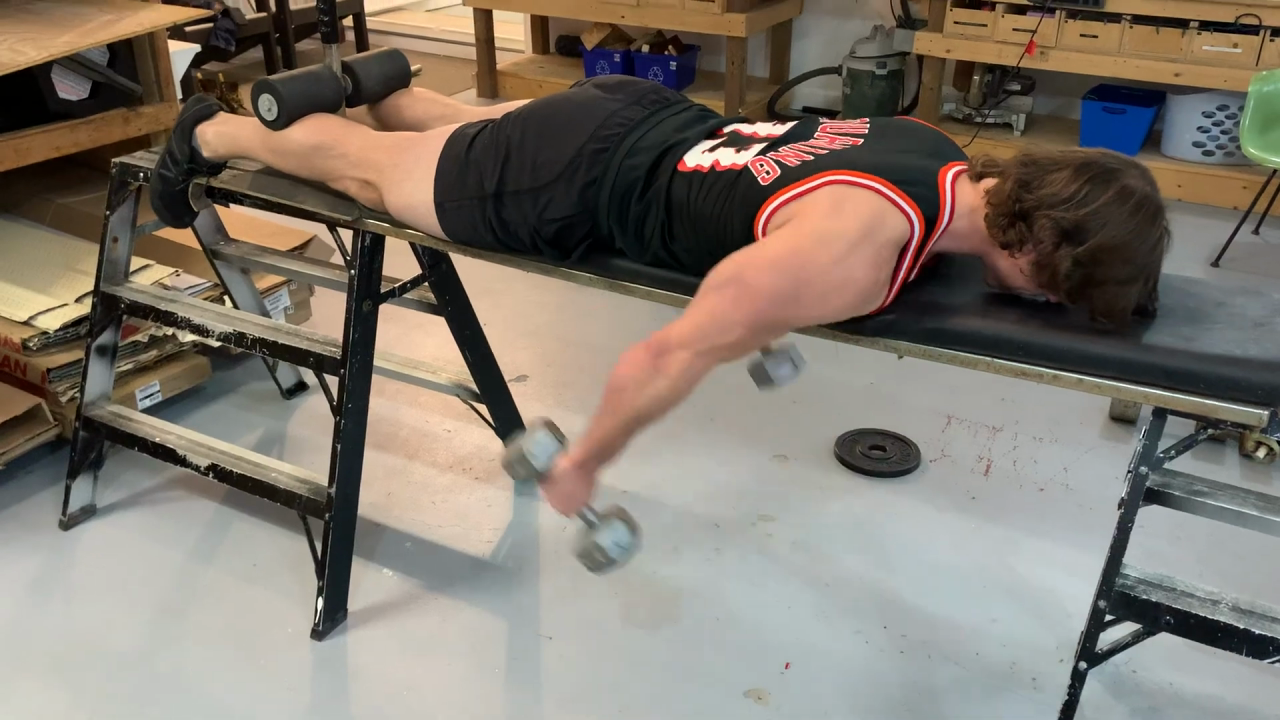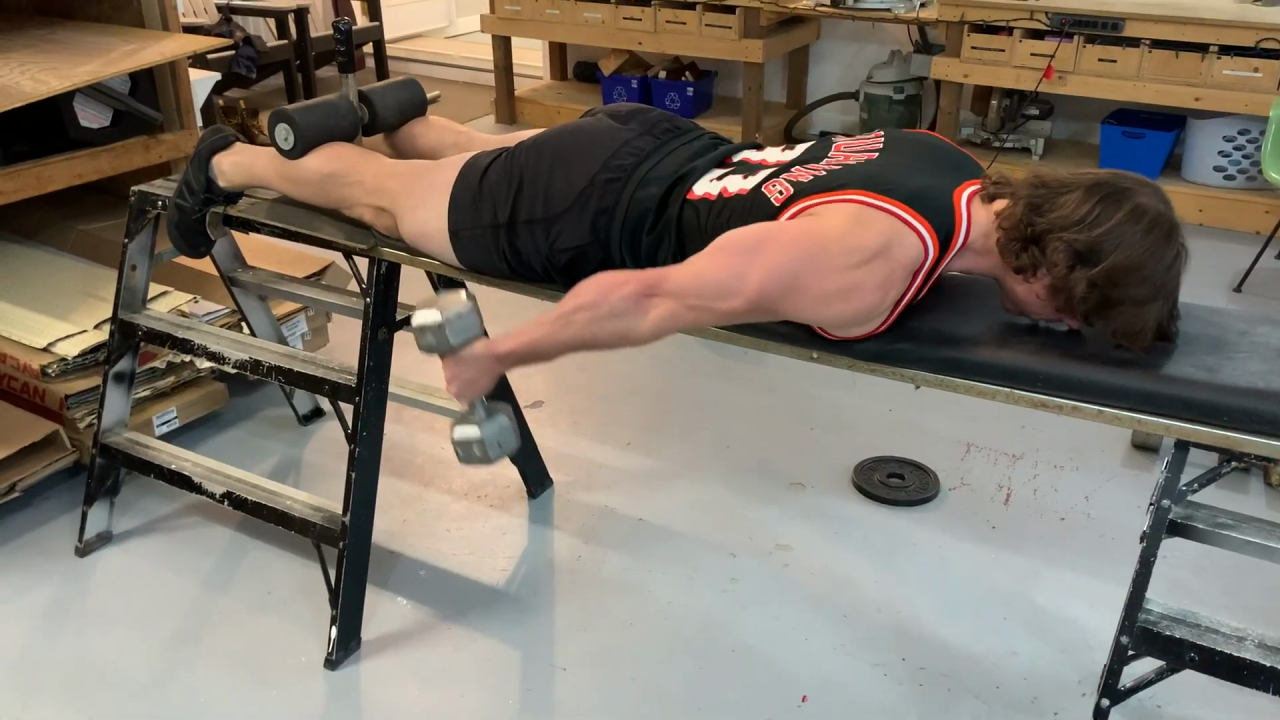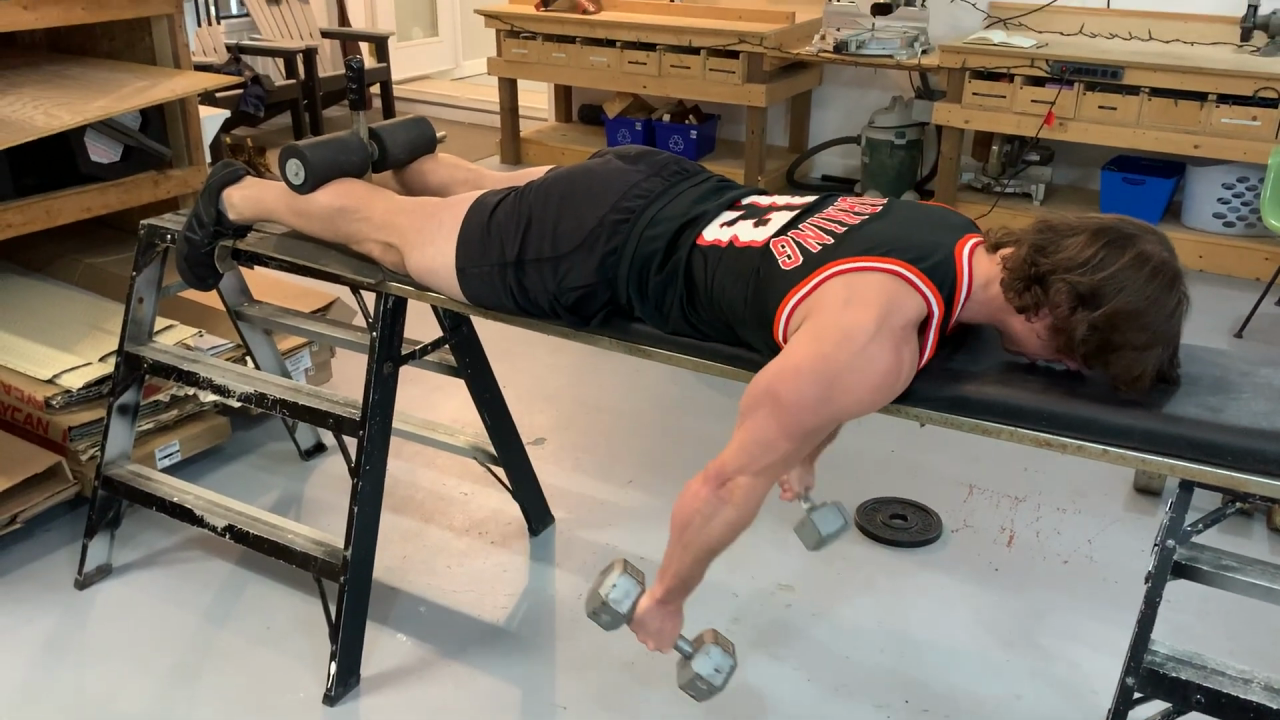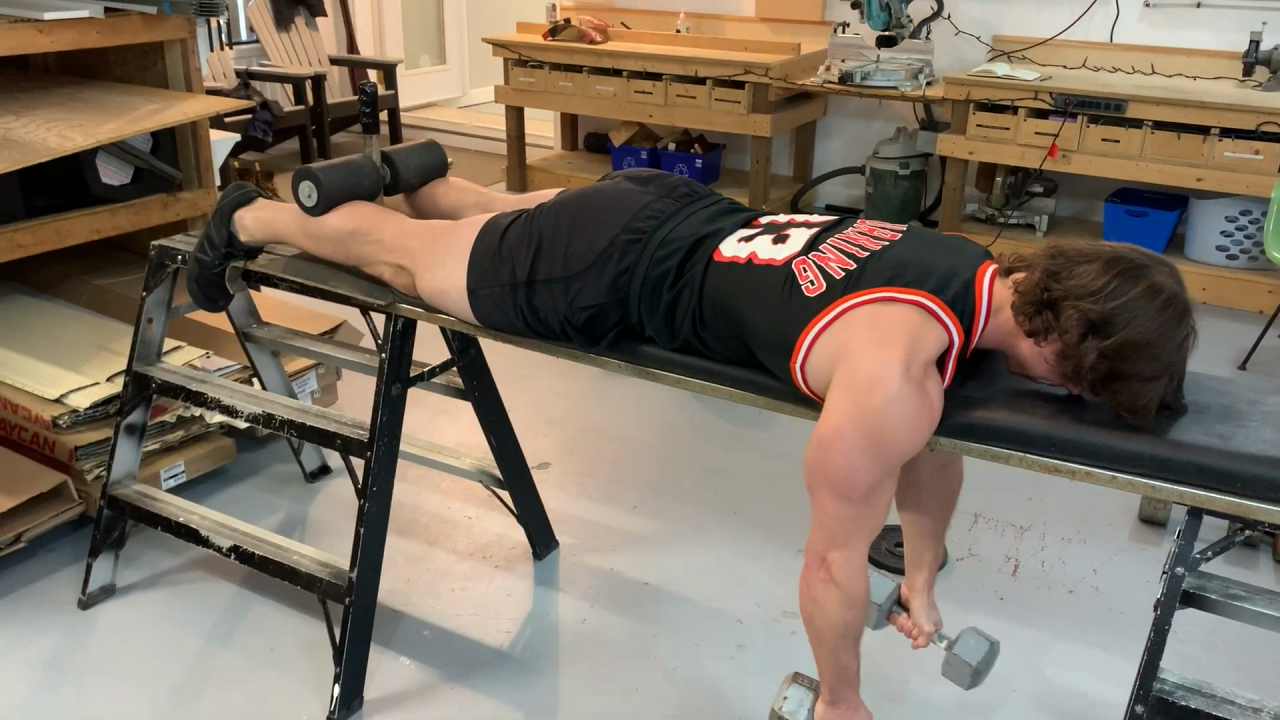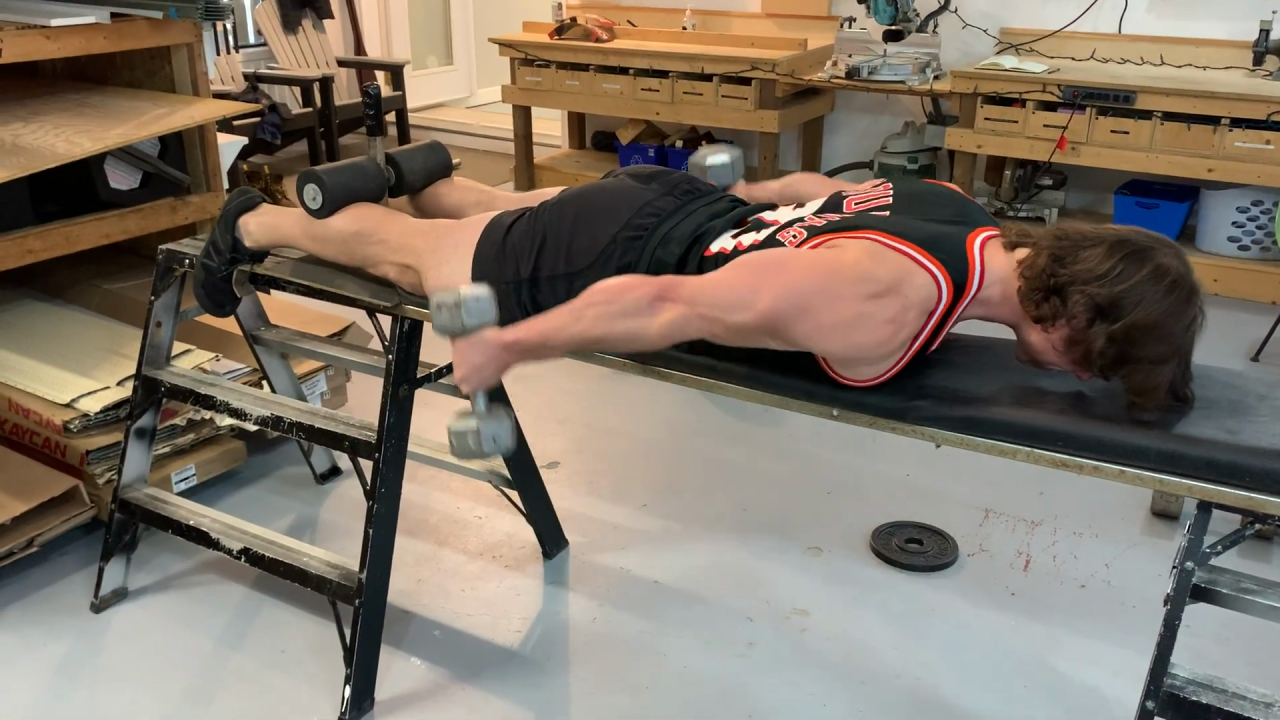
dt=1s
person 1, frame 1
left shoulder: (940, 161)
right shoulder: (857, 252)
right elbow: (672, 353)
left wrist: (772, 300)
right wrist: (583, 463)
left hip: (634, 121)
right hip: (579, 186)
left knee: (455, 120)
right knee: (370, 173)
right ankle: (214, 132)
person 1, frame 2
left shoulder: (954, 165)
right shoulder: (871, 267)
right elbow: (647, 300)
right wrist: (491, 357)
left hip: (646, 145)
right hip: (594, 211)
left knee: (473, 146)
right knee: (386, 197)
right ankle: (230, 164)
person 1, frame 3
left shoulder: (962, 238)
right shoulder: (876, 337)
right elbow: (729, 478)
left wrist: (808, 451)
right wrist: (663, 600)
left hip: (655, 188)
right hip: (596, 254)
left knee: (485, 183)
right knee: (391, 234)
right ankle: (238, 197)
person 1, frame 4
left shoulder: (973, 269)
right shoulder: (893, 374)
left elbow: (931, 444)
right elbow: (832, 558)
left wrist: (923, 580)
left hip: (664, 211)
right hip: (606, 275)
left knee: (494, 206)
right knee: (402, 256)
right ankle: (249, 220)
person 1, frame 5
left shoulder: (960, 217)
right shoulder: (882, 308)
right elbow: (654, 306)
right wrist: (502, 348)
left hip: (670, 206)
right hip: (608, 263)
left knee: (487, 207)
right knee: (409, 257)
left ankle: (406, 180)
right ankle: (256, 226)
